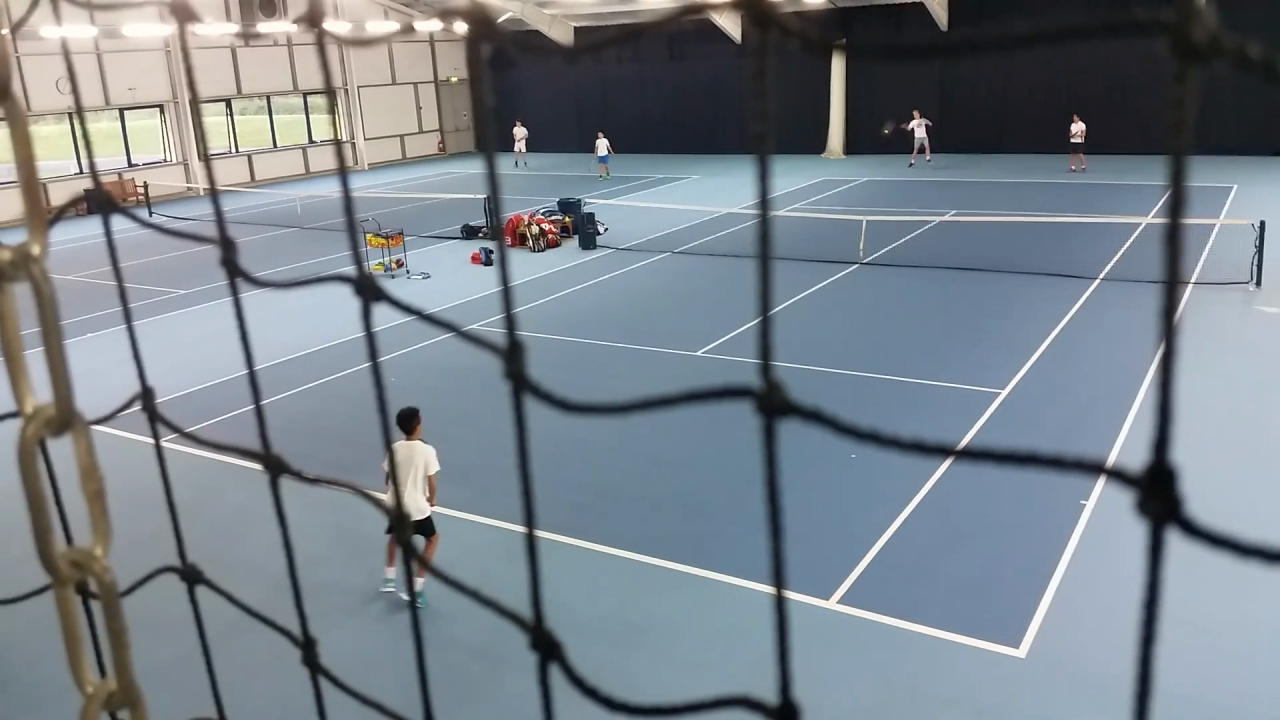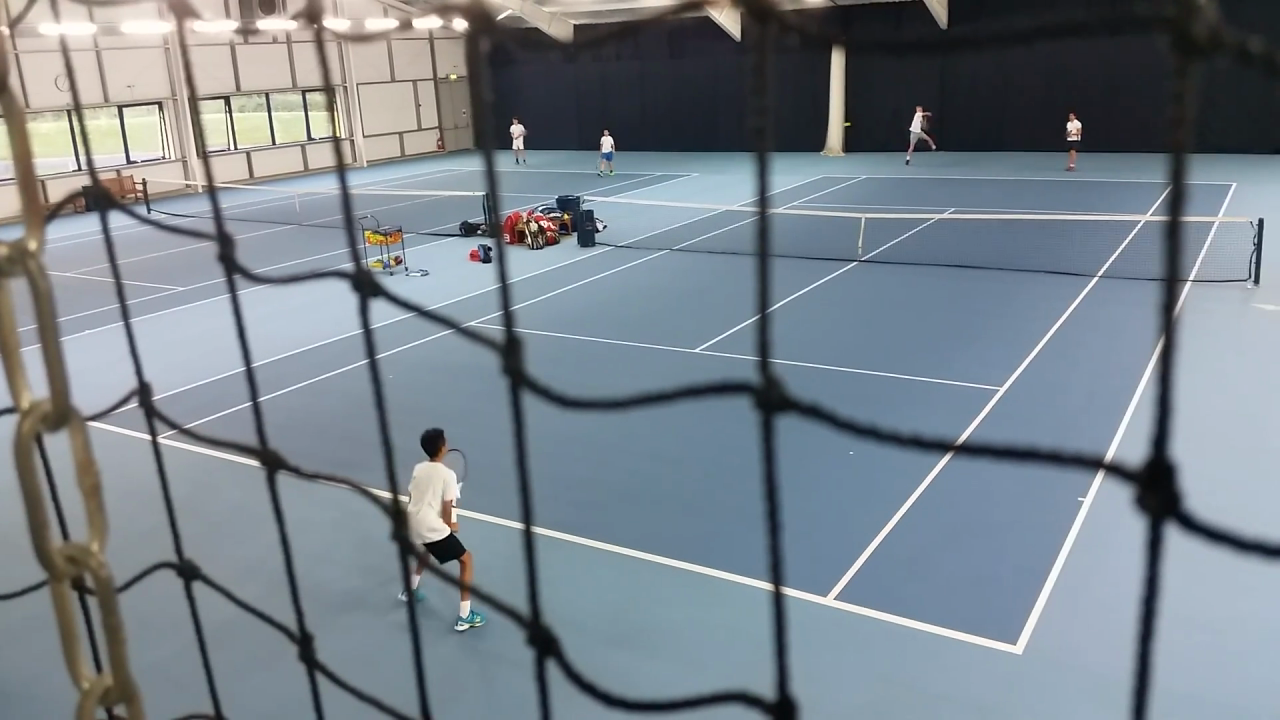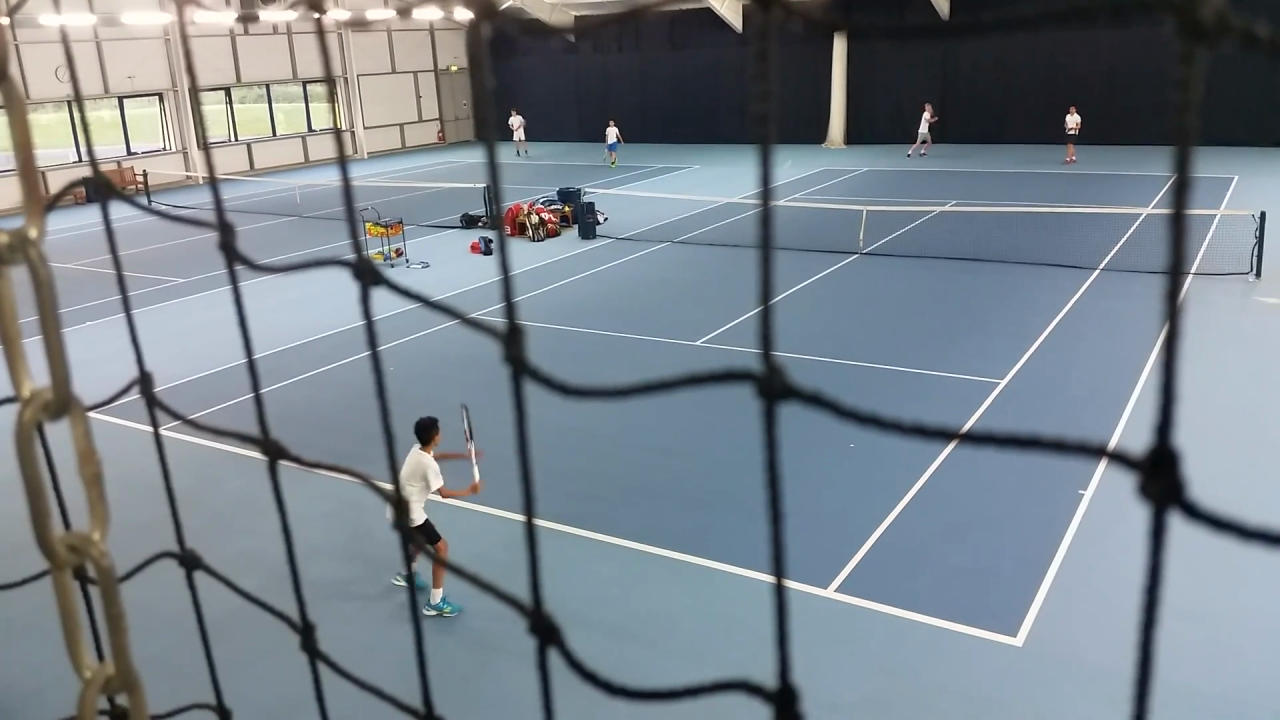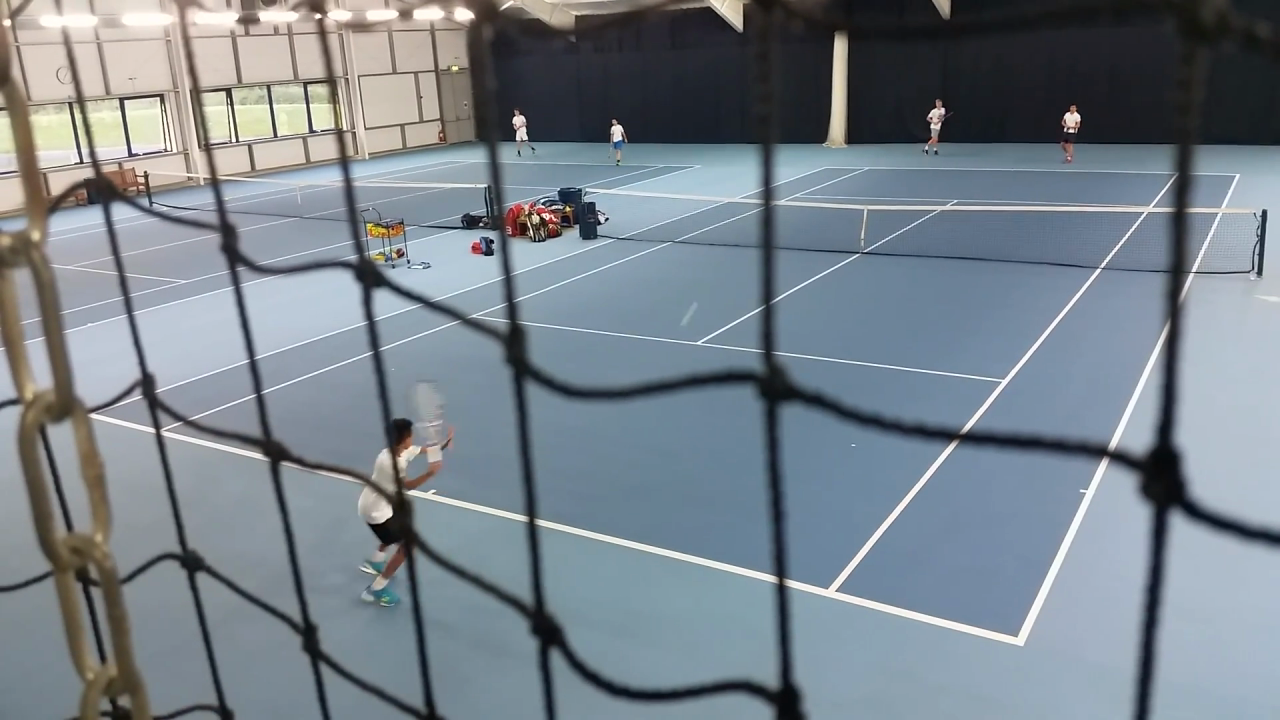
dt=0.3s
person 1, frame 1
left shoulder: (394, 449)
right shoulder: (427, 451)
left elbow: (388, 478)
right elbow: (431, 483)
right wrist: (432, 499)
left hip: (395, 505)
right hip: (417, 507)
left knee: (394, 537)
right knee: (432, 539)
left ankle: (390, 579)
right ankle: (415, 588)
person 1, frame 2
left shoulder: (418, 469)
right shoulder: (447, 475)
right elbow: (446, 508)
right wrist: (450, 525)
left hip: (413, 526)
right hip: (433, 528)
left knee: (426, 551)
right knee: (465, 560)
left ankle: (411, 589)
right ankle: (464, 616)
person 1, frame 3
left shoulder: (417, 451)
right shoulder: (428, 465)
left elbow: (437, 456)
right elbow: (444, 493)
left wrist: (462, 455)
right wrist: (469, 491)
right hip: (408, 514)
left knee: (424, 538)
right knee: (441, 548)
left ankle: (406, 574)
right ankle: (436, 602)
person 1, frame 4
left shoulder: (403, 451)
right shoulder: (389, 462)
left elbow: (427, 450)
right elbow: (407, 486)
left wrist: (443, 445)
right wrist: (429, 473)
left hip: (383, 504)
right hip: (375, 510)
left knee: (401, 528)
right knee: (406, 544)
left ankle: (375, 562)
right ankle: (377, 589)
